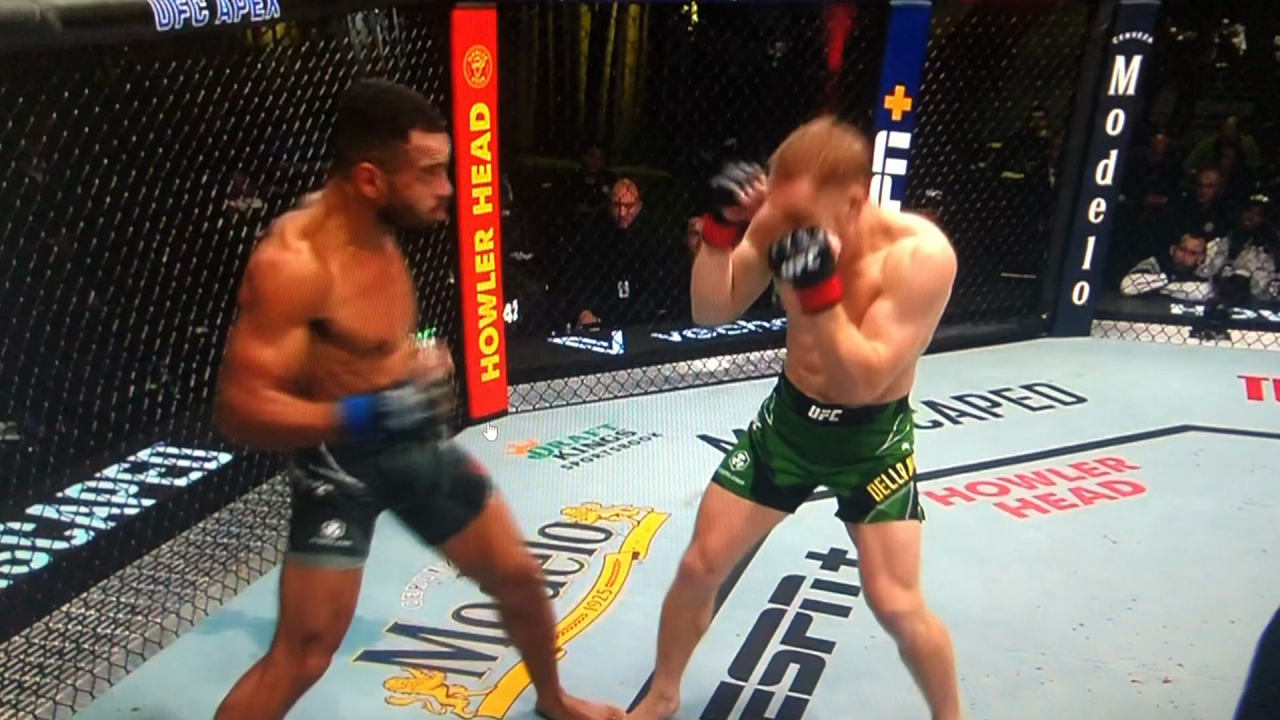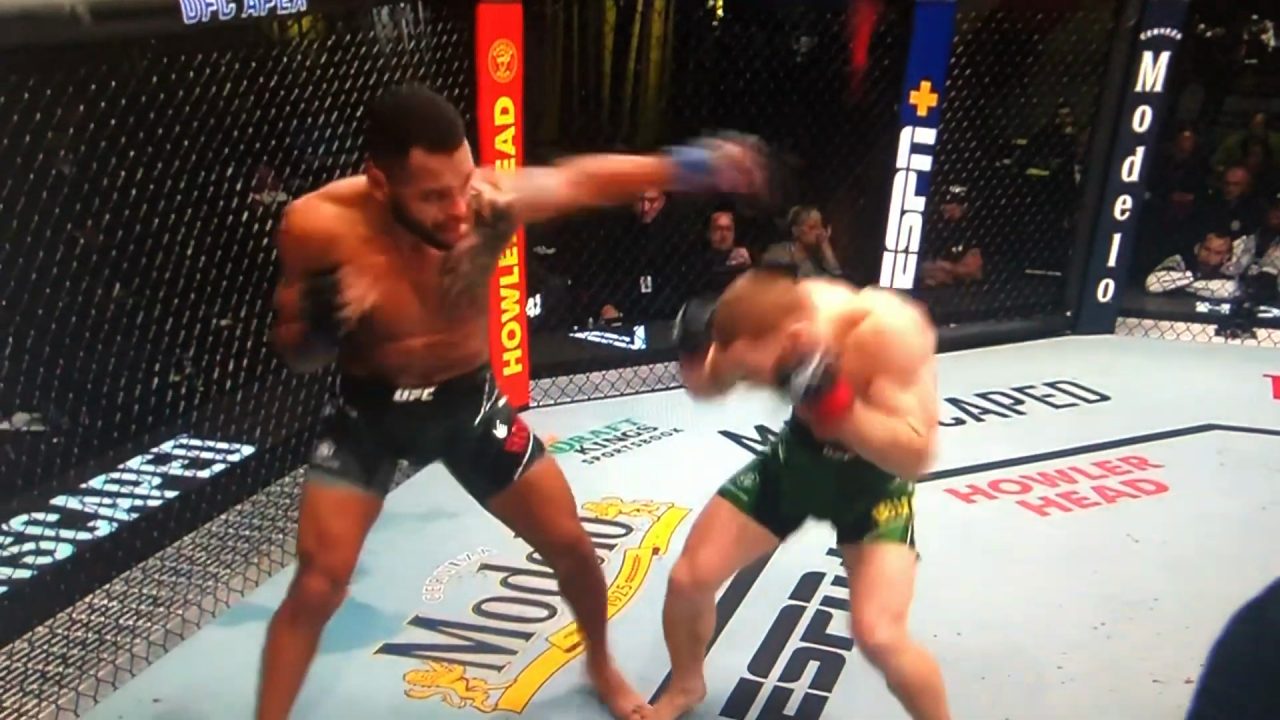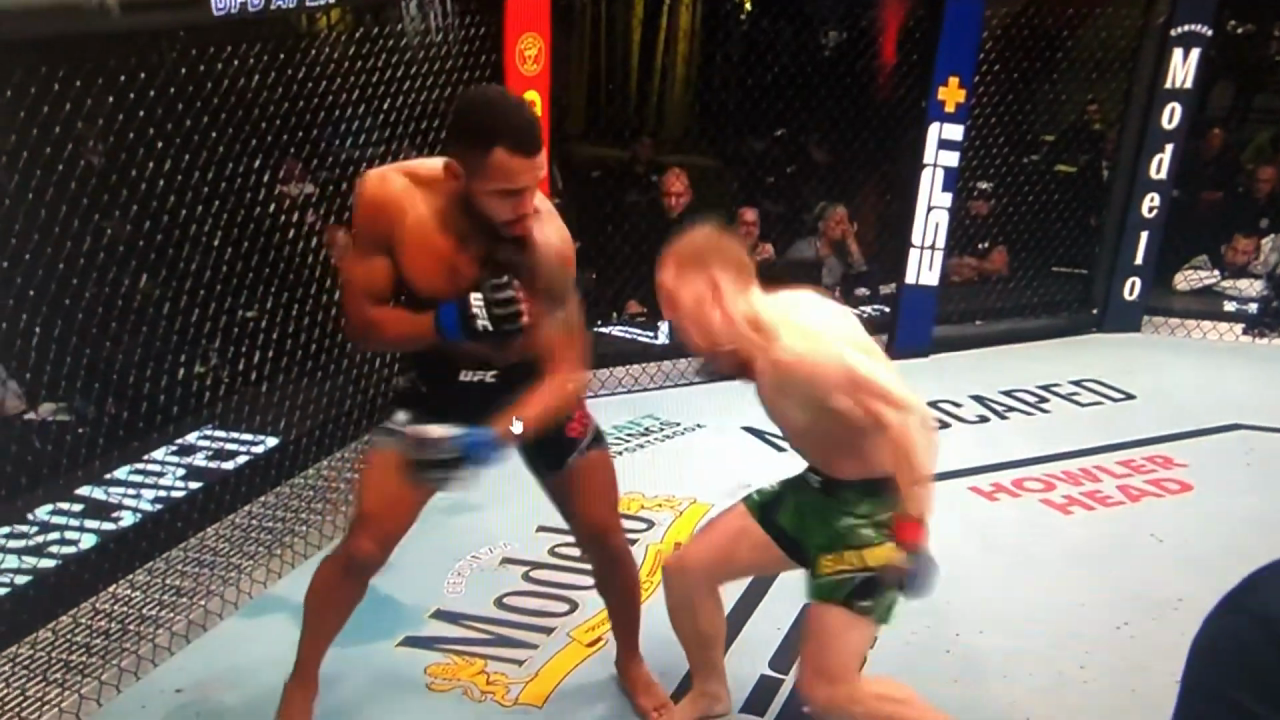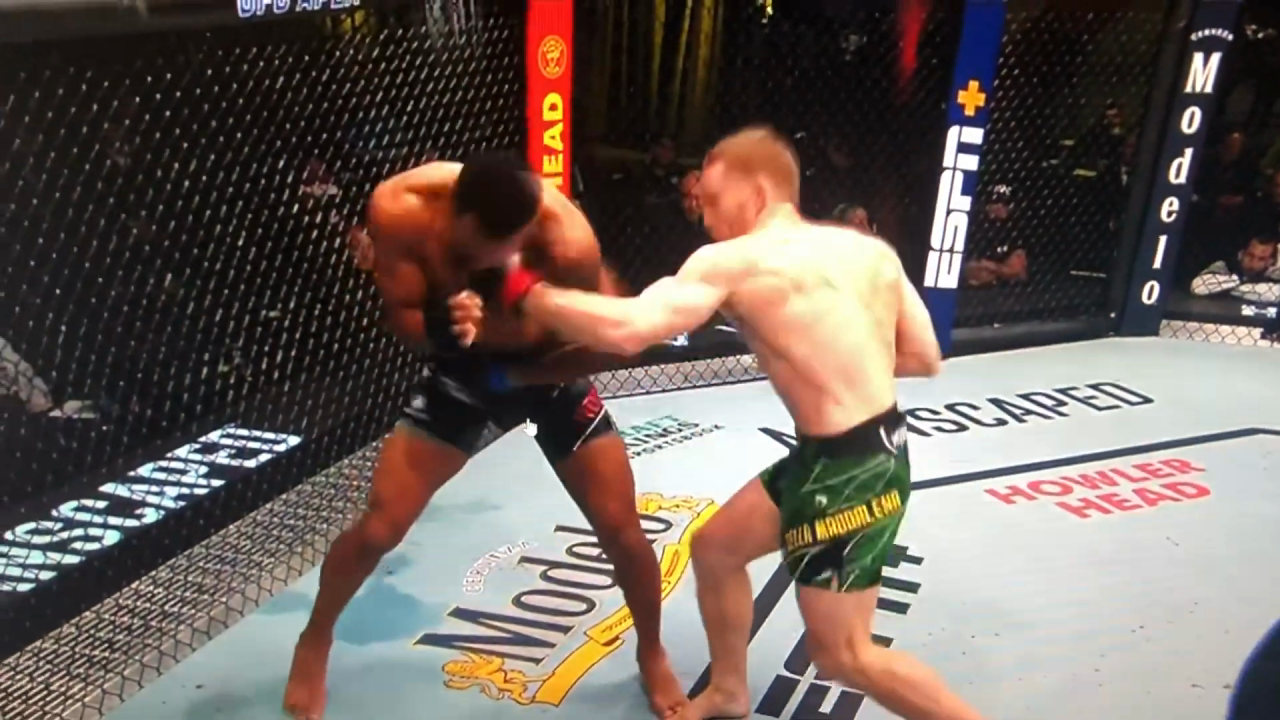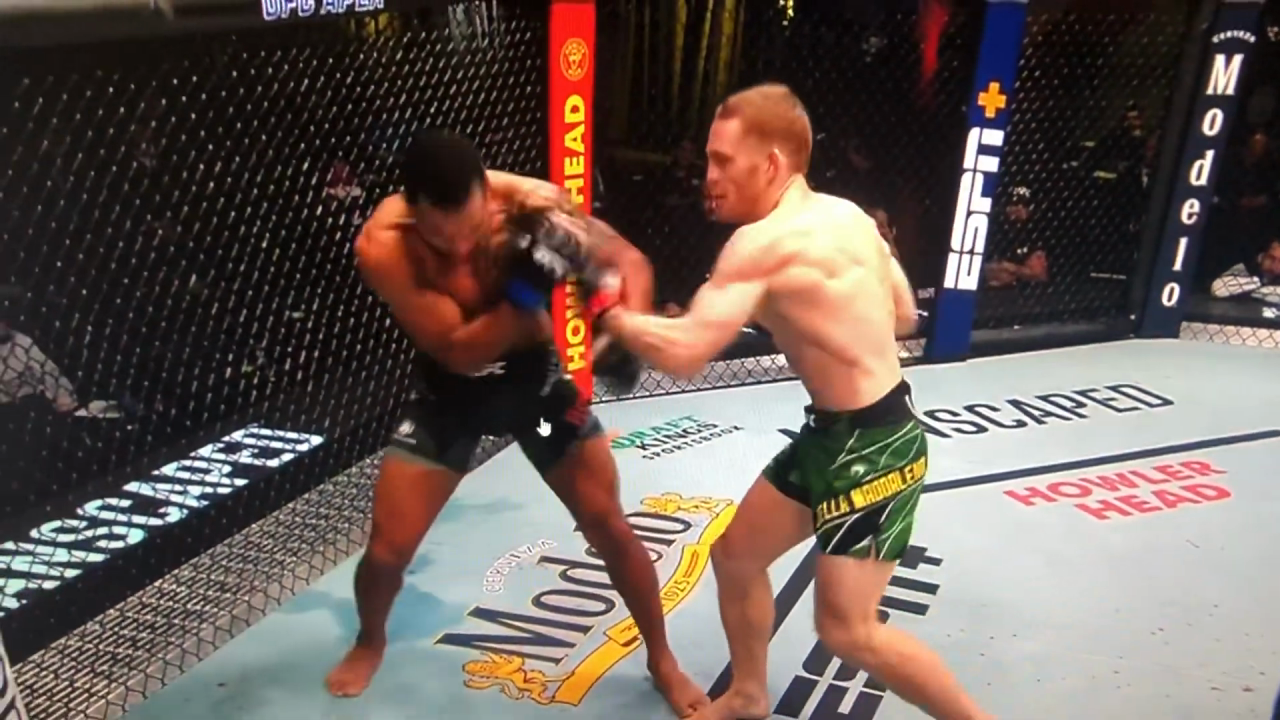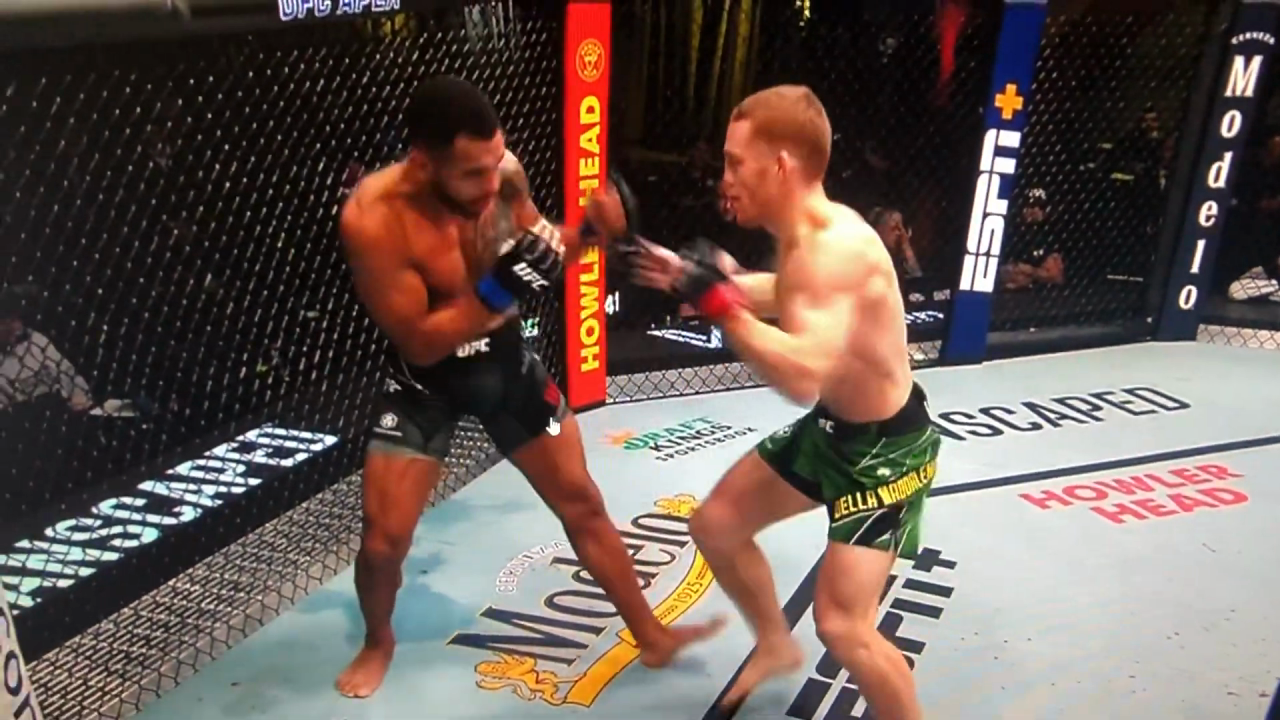
dt=0.3s
person 1, frame 1
left shoulder: (389, 226)
right shoulder: (293, 260)
right elbow: (240, 411)
right wrist: (361, 419)
left hip: (423, 445)
right hip: (338, 465)
left knee: (520, 581)
right knee: (305, 653)
person 1, frame 2
left shoulder: (487, 203)
right shoulder: (317, 225)
left elbow: (593, 177)
right elbow: (293, 352)
left wrist: (693, 164)
right wrist: (322, 325)
left hip: (468, 402)
right hip: (369, 412)
left knee: (568, 544)
right knee: (318, 588)
left ankle: (601, 665)
person 1, frame 3
left shoulder: (545, 242)
right shoulder: (386, 196)
left elbow: (569, 372)
right elbow: (363, 321)
left wrist: (491, 435)
right wrist: (460, 323)
left hip: (532, 387)
right hip: (440, 384)
left knee: (604, 536)
right knee: (363, 551)
left ankle: (630, 661)
person 1, frame 4
left shoulder: (566, 242)
right shoulder: (398, 207)
right elbow: (404, 316)
left wrist: (507, 376)
right wrist: (441, 332)
left hip: (543, 378)
right hip: (459, 373)
left knee: (623, 532)
right knee: (375, 530)
left ankle: (652, 658)
right ankle: (314, 640)
person 1, frame 5
left shoulder: (531, 203)
right shoulder: (382, 246)
left elbow: (626, 260)
right elbow: (462, 354)
right wrist: (528, 289)
left hip: (536, 377)
right hip: (448, 393)
left knee: (610, 527)
right knee: (388, 552)
left ankle: (661, 659)
right ankle: (369, 643)
person 1, frame 6
left shoulder: (504, 174)
right shoulder: (371, 218)
left elbow: (541, 246)
right elbow: (419, 342)
left wrist: (591, 229)
right wrist: (500, 289)
left hip: (506, 359)
right hip: (424, 378)
left knee: (580, 500)
right knee: (384, 540)
left ankle: (649, 634)
right ankle: (378, 642)
person 2, frame 1
left shoulder: (920, 254)
right shoulder: (782, 221)
left elbow: (867, 380)
right elbow: (711, 311)
left wrist: (819, 291)
right wrist: (719, 229)
left hip: (873, 435)
right hip: (788, 416)
left knee: (895, 604)
right knee: (702, 566)
person 2, frame 2
left shoulder: (891, 330)
right shoulder: (772, 314)
left elbow: (913, 453)
right elbow: (705, 387)
left wrist: (830, 401)
right wrist: (694, 352)
left hip: (874, 477)
right hip: (800, 452)
left knee: (880, 635)
right knee: (688, 579)
person 2, frame 3
left shoulder: (790, 341)
right shoulder: (782, 312)
left elbow: (909, 419)
left wrist: (910, 532)
right wrist: (749, 367)
left hip: (870, 511)
right hip: (826, 489)
right knee: (685, 571)
person 2, frame 4
left shoulder: (740, 260)
right shoulder: (868, 249)
left elbow: (625, 329)
right elbow: (924, 359)
left wrist: (521, 291)
left hip: (849, 471)
right hip: (874, 449)
left knee: (842, 653)
right knee: (712, 548)
person 2, frame 5
left shoulder: (763, 242)
right shoulder: (844, 216)
left elbow: (678, 352)
right elbow: (904, 316)
left wrist: (605, 304)
left hip: (874, 445)
right hip: (830, 432)
left knee: (847, 630)
right knee: (735, 555)
person 2, frame 6
left shoulder: (834, 248)
right shoulder: (805, 234)
left elbow: (803, 376)
right elbow: (784, 297)
left wrist: (717, 303)
right wrist: (701, 280)
left hip: (887, 449)
right hip: (827, 427)
left knee: (843, 625)
right knee: (714, 525)
right ankle: (774, 643)
